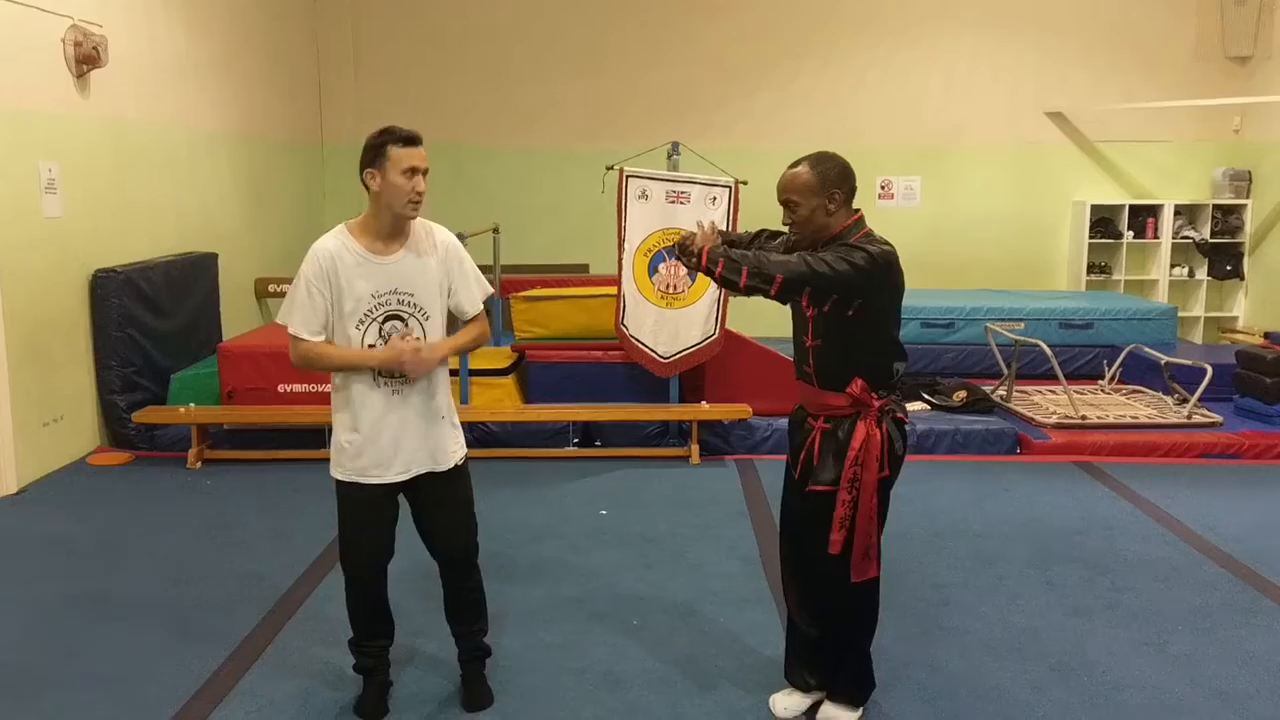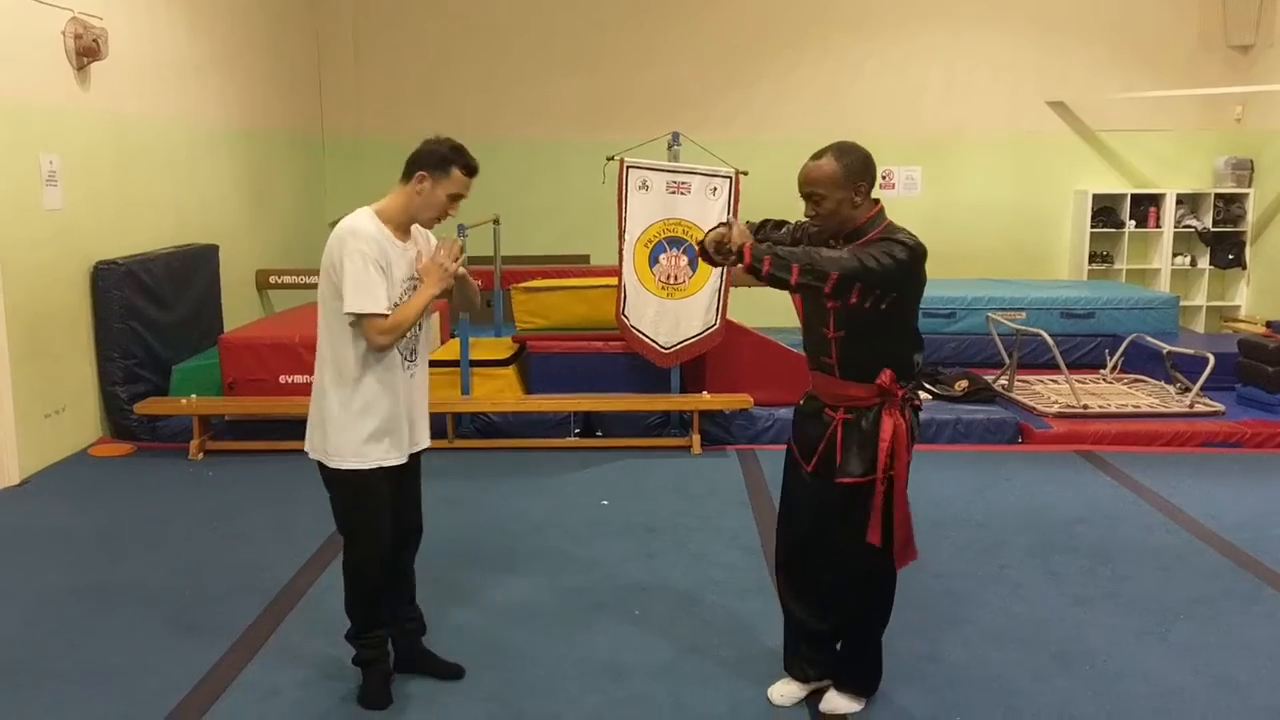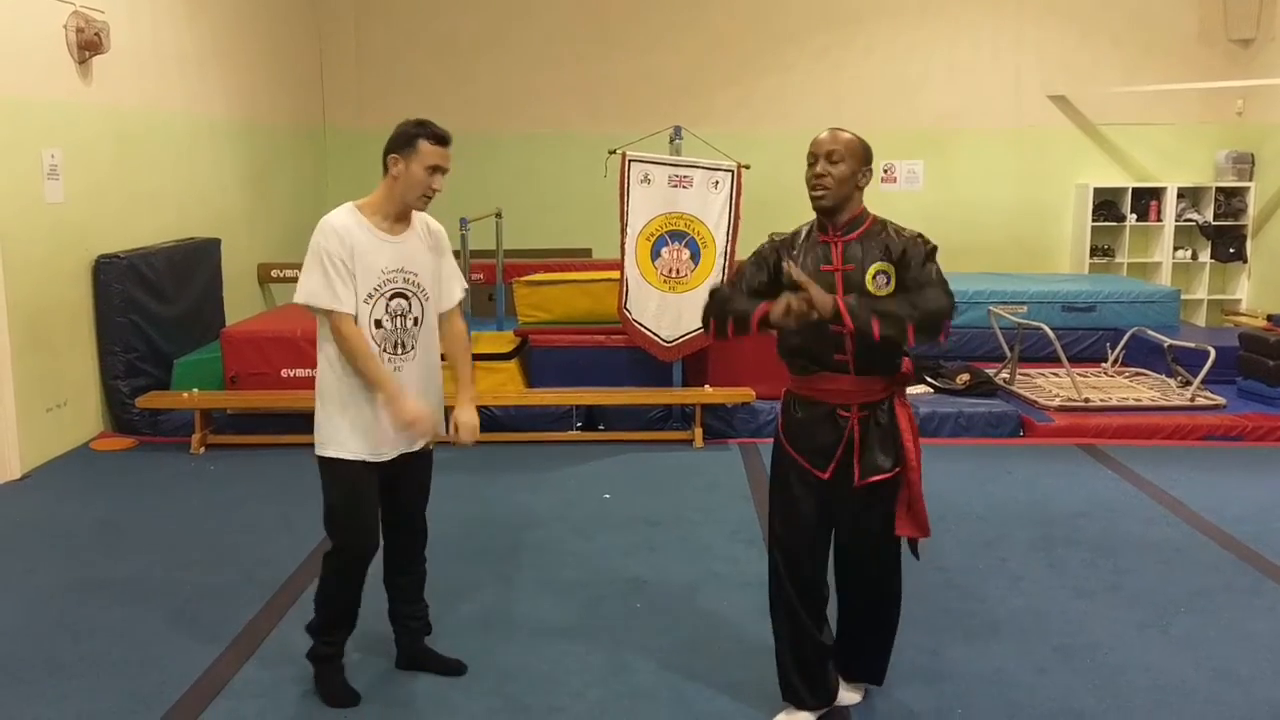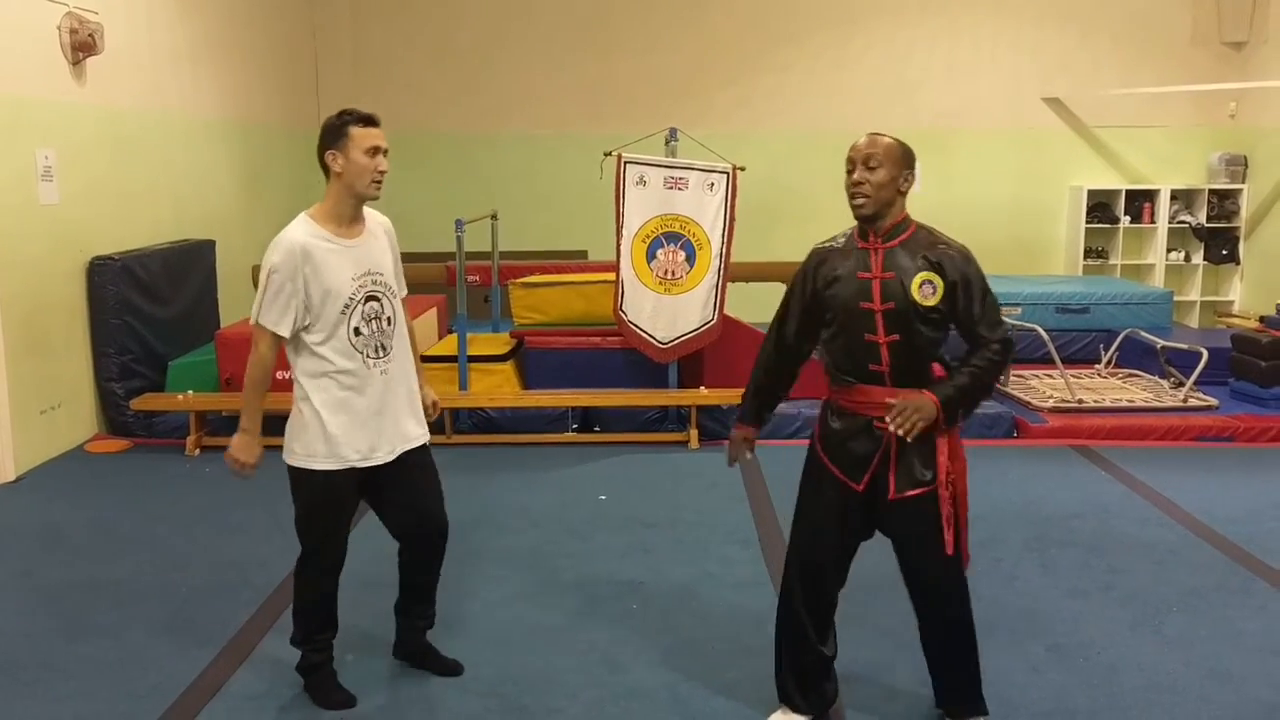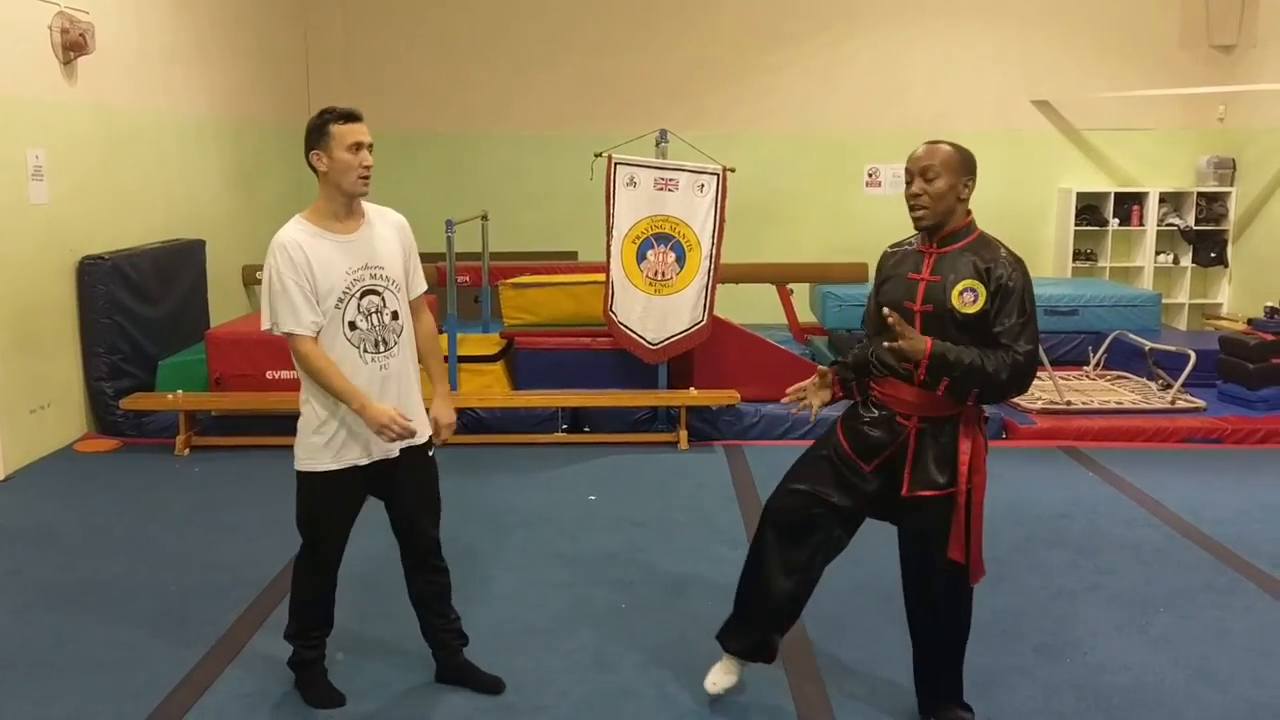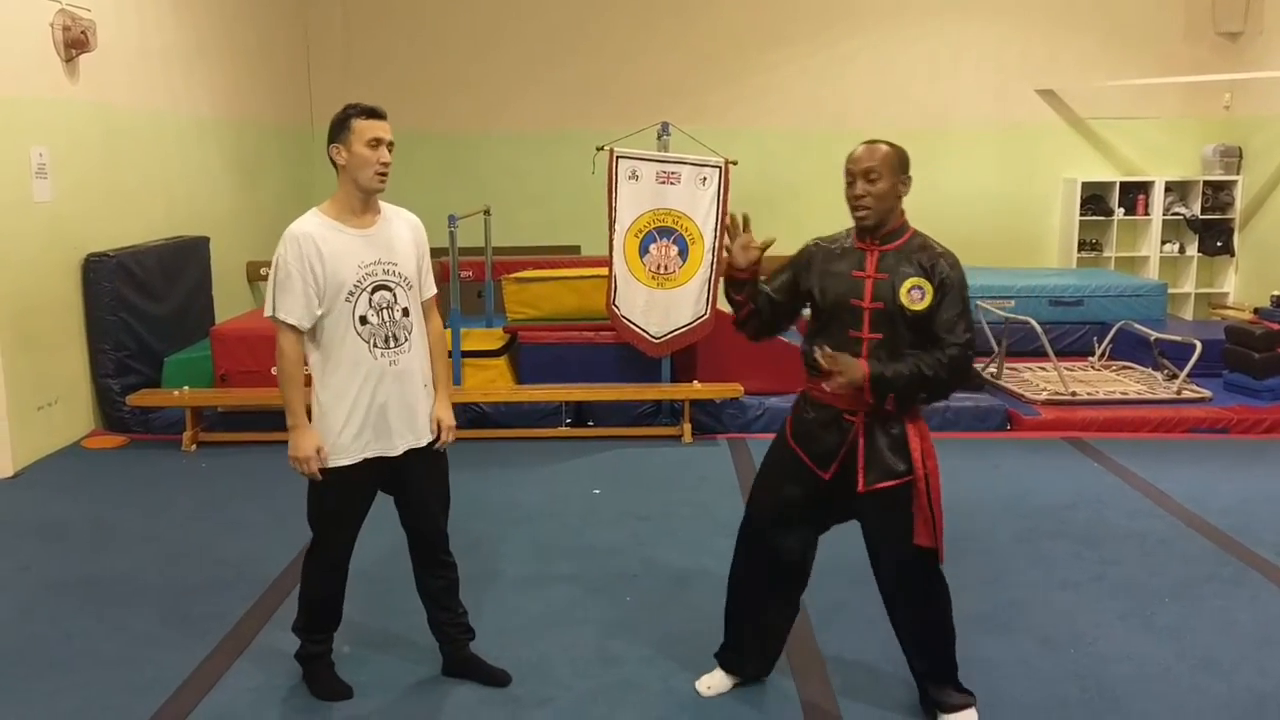
dt=0.5s
person 1, frame 1
left shoulder: (441, 244)
right shoulder: (329, 256)
left elbow: (478, 325)
right elbow: (301, 348)
left wrist: (437, 352)
right wrist: (379, 357)
left hip: (436, 442)
right hip: (362, 451)
left knee: (458, 556)
right knee: (364, 567)
left ankle: (473, 662)
right ankle: (374, 672)
person 1, frame 2
left shoulder: (421, 238)
right shoulder: (359, 236)
left elbow: (468, 306)
right elbow: (380, 332)
left wrist: (458, 277)
right wrist: (430, 286)
left hip: (403, 428)
right hip: (352, 435)
left knee: (403, 541)
right knee: (367, 551)
left ankle: (408, 643)
right ankle: (373, 660)
person 1, frame 3
left shoulder: (432, 234)
right shoulder: (338, 231)
left elbow: (451, 318)
right elbow: (344, 329)
left wrist: (464, 398)
right wrist: (396, 400)
left hip: (414, 428)
right hip: (352, 431)
left knee: (409, 540)
right knee: (354, 545)
left ankle: (412, 641)
right ankle: (327, 655)
person 1, frame 4
left shoulder: (382, 229)
right shoulder: (296, 247)
right elbow: (268, 344)
left wrist: (419, 381)
right wrist: (247, 430)
left hip: (398, 426)
right hip: (327, 442)
left knee: (428, 527)
right knee: (322, 558)
left ankle: (413, 637)
right ankle: (316, 663)
person 1, frame 5
left shoulder: (394, 226)
right shoulder: (292, 246)
right elbow: (304, 347)
left wrist: (440, 393)
right wrist: (366, 408)
left hip: (406, 429)
right hip: (334, 441)
left knee: (424, 548)
right knee: (320, 556)
left ankle: (449, 655)
right ankle: (308, 663)
person 1, frame 6
left shoulder: (409, 227)
right shoulder: (306, 238)
right elbow: (290, 339)
left wrist: (442, 396)
right wrist: (299, 426)
left hip: (414, 427)
right hip: (343, 436)
left knee: (433, 543)
right knee: (330, 552)
left ankle: (456, 648)
right ankle: (315, 655)
person 2, frame 1
left shoulder: (870, 261)
right shoulder: (813, 244)
left elbow: (788, 275)
right elbow: (766, 247)
left wrist: (711, 255)
right wrist: (709, 241)
left hip: (860, 434)
right hip: (815, 426)
left knee: (845, 564)
right knee: (801, 558)
person 2, frame 2
left shoulder: (898, 252)
right shoulder: (813, 235)
left elbow: (834, 273)
right elbow: (756, 238)
left wrist: (750, 253)
right wrist: (727, 237)
left hip: (873, 427)
right hip: (817, 416)
left knee: (862, 558)
right knee: (799, 546)
right ankle: (809, 664)
person 2, frame 3
left shoulder: (903, 247)
right shoulder: (784, 249)
left elbow: (933, 315)
right elbow: (717, 315)
left wrist: (840, 305)
right wrist: (766, 311)
left hip: (876, 427)
right hip: (805, 424)
left knee: (871, 563)
right knee: (795, 562)
left ankle: (856, 669)
person 2, frame 4
left shoulder: (945, 258)
right shoulder: (827, 258)
left elbow: (994, 346)
right elbow: (786, 341)
left wrist: (940, 399)
right wrist: (751, 417)
left hip: (920, 443)
right hip: (843, 435)
left knee: (938, 581)
right knee: (811, 569)
person 2, frame 5
left shoulder: (999, 268)
right shoulder: (895, 258)
left elbow: (1017, 367)
left wrist: (931, 353)
right wrist: (838, 378)
left hip: (943, 442)
right hip: (872, 425)
left knee: (939, 580)
right knee: (790, 516)
right ankle: (743, 646)
person 2, frame 6
left shoulder: (935, 265)
right shoulder: (821, 255)
left elbow: (955, 360)
right elbow: (762, 323)
left wrist: (871, 375)
right wrist: (742, 276)
left hip: (888, 434)
right hip: (814, 426)
left knee: (911, 569)
right knee: (765, 544)
right ankle: (741, 661)
